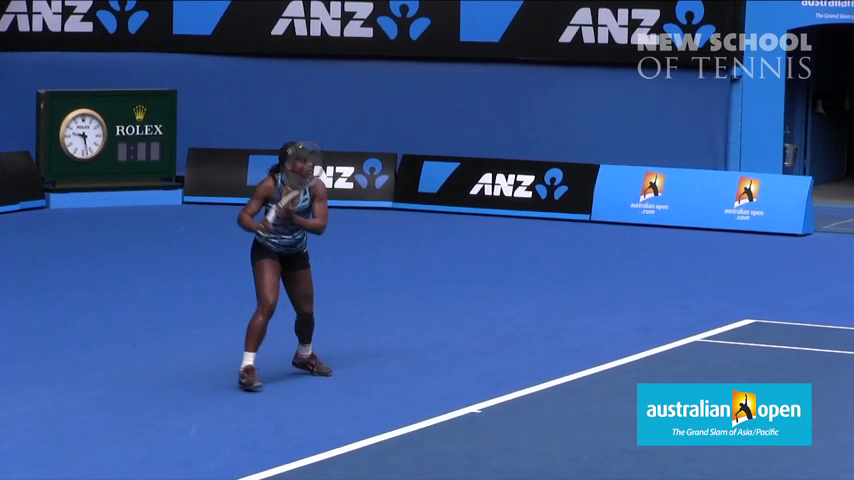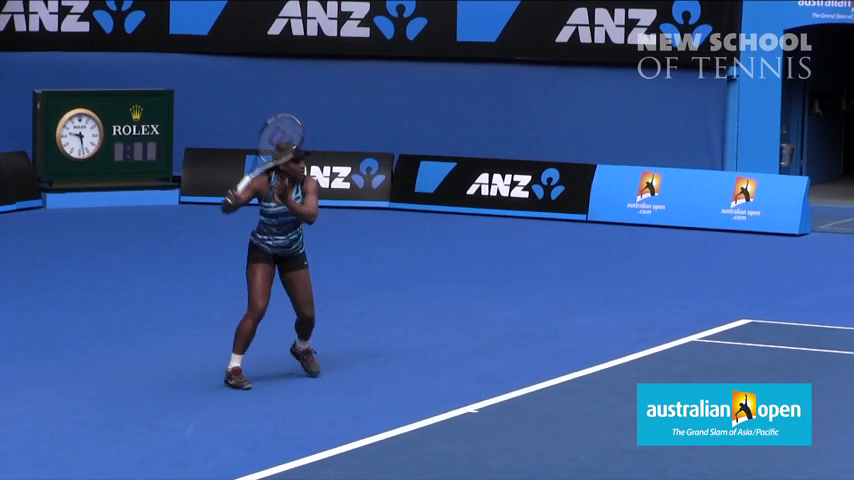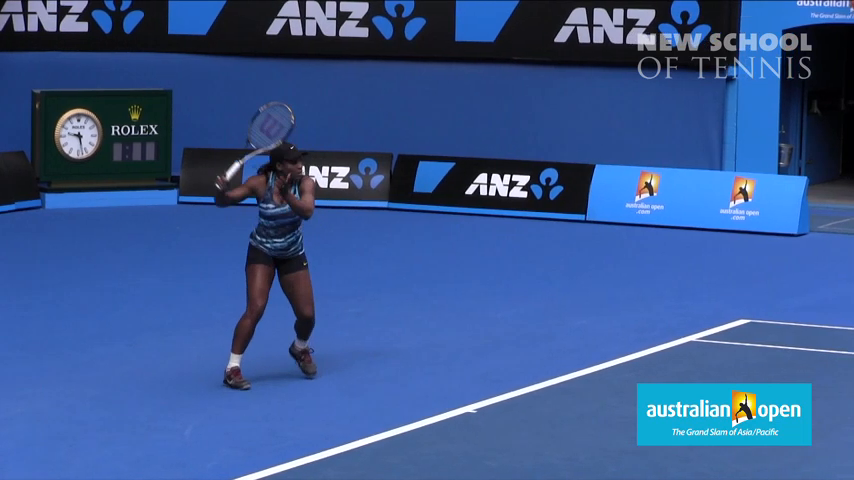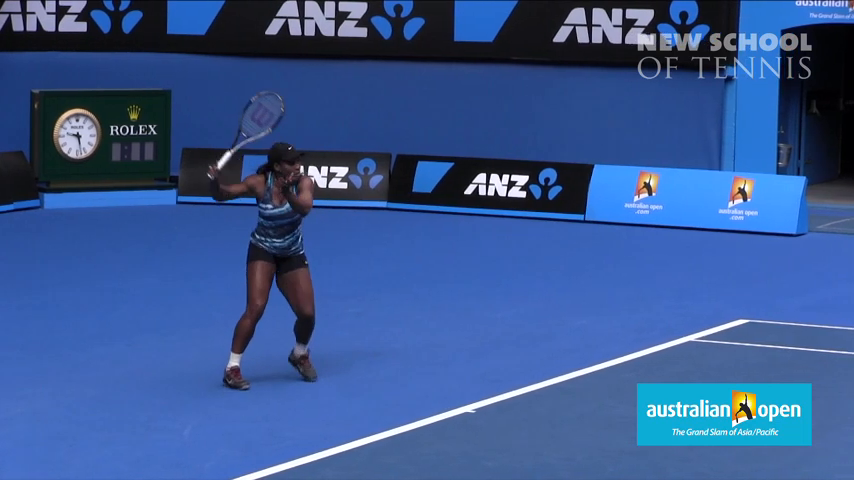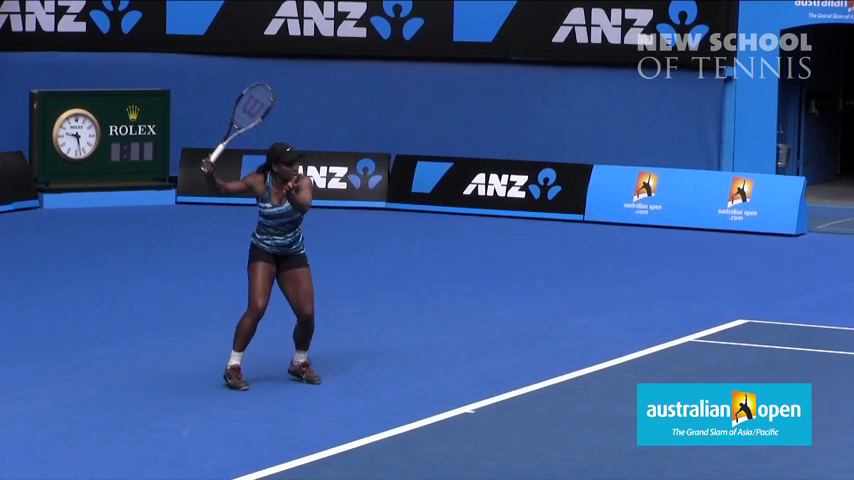
dt=0.5s
person 1, frame 1
left shoulder: (316, 187)
right shoulder: (270, 186)
left elbow: (321, 226)
right elbow: (243, 217)
left wrist: (294, 219)
right wrist: (255, 225)
left hip: (296, 252)
right hip: (267, 250)
left knee: (306, 311)
right knee: (267, 306)
left ankle: (304, 356)
right ankle: (246, 366)
person 1, frame 2
left shoulder: (308, 184)
right shoulder: (263, 183)
left elbow: (311, 216)
right elbow: (227, 209)
left wrist: (287, 201)
right wrist: (231, 201)
left hip: (292, 252)
right hip: (262, 250)
left knee: (307, 314)
right knee: (257, 309)
left ankle: (302, 349)
right ankle: (234, 368)
person 1, frame 3
left shoulder: (305, 183)
right shoulder: (260, 183)
left elbow: (307, 212)
right elbow: (223, 201)
left wrist: (287, 194)
right wrist: (221, 191)
left hip: (292, 254)
right hip: (261, 251)
left knee: (307, 315)
right knee: (255, 309)
left ankle: (300, 349)
right ankle: (232, 368)
person 1, frame 4
left shoulder: (304, 183)
right shoulder: (259, 182)
left elbow: (304, 208)
right elbow: (221, 195)
left wrist: (288, 193)
right wrist: (215, 182)
left hip: (292, 254)
right hip: (262, 250)
left knee: (307, 313)
right knee: (255, 309)
left ankle: (299, 355)
right ankle: (232, 367)
person 1, frame 5
left shoulder: (302, 182)
right shoulder: (259, 181)
left elbow: (304, 205)
right elbow: (223, 188)
left wrist: (292, 195)
right wrist: (210, 175)
left hip: (293, 253)
right hip: (263, 251)
left knee: (306, 313)
right knee: (257, 308)
left ankle: (300, 363)
right ankle: (233, 366)
